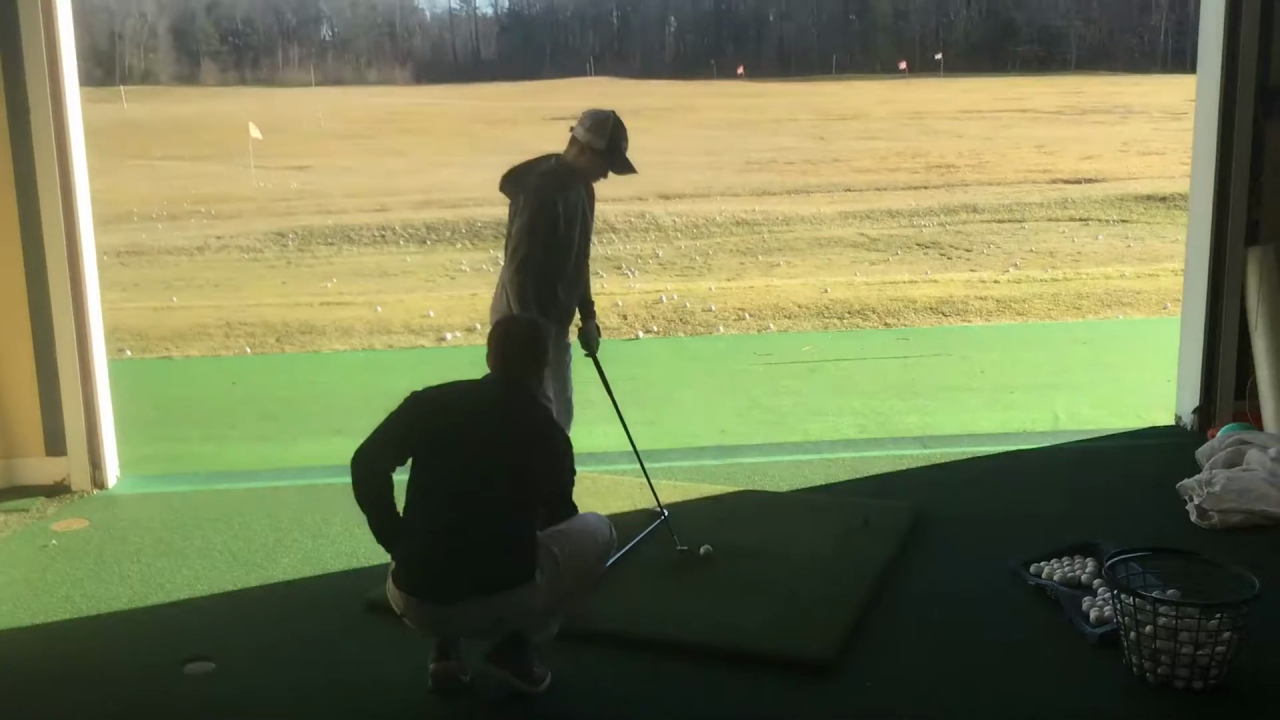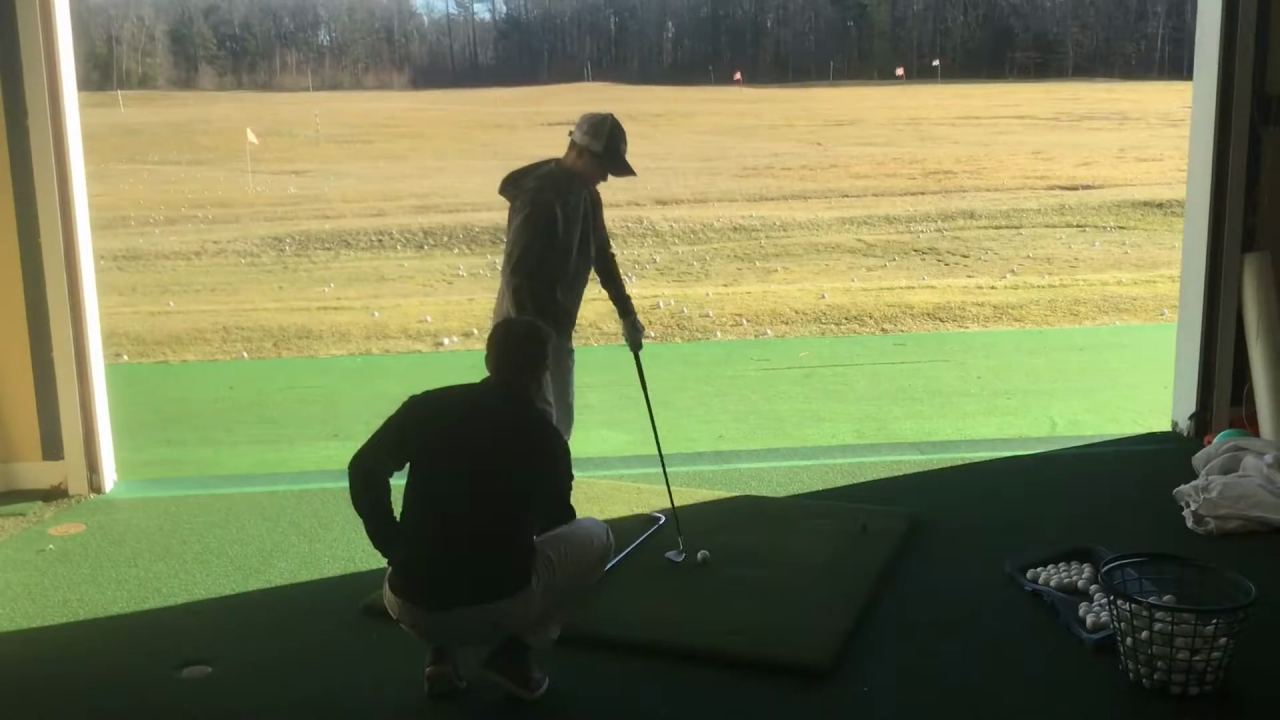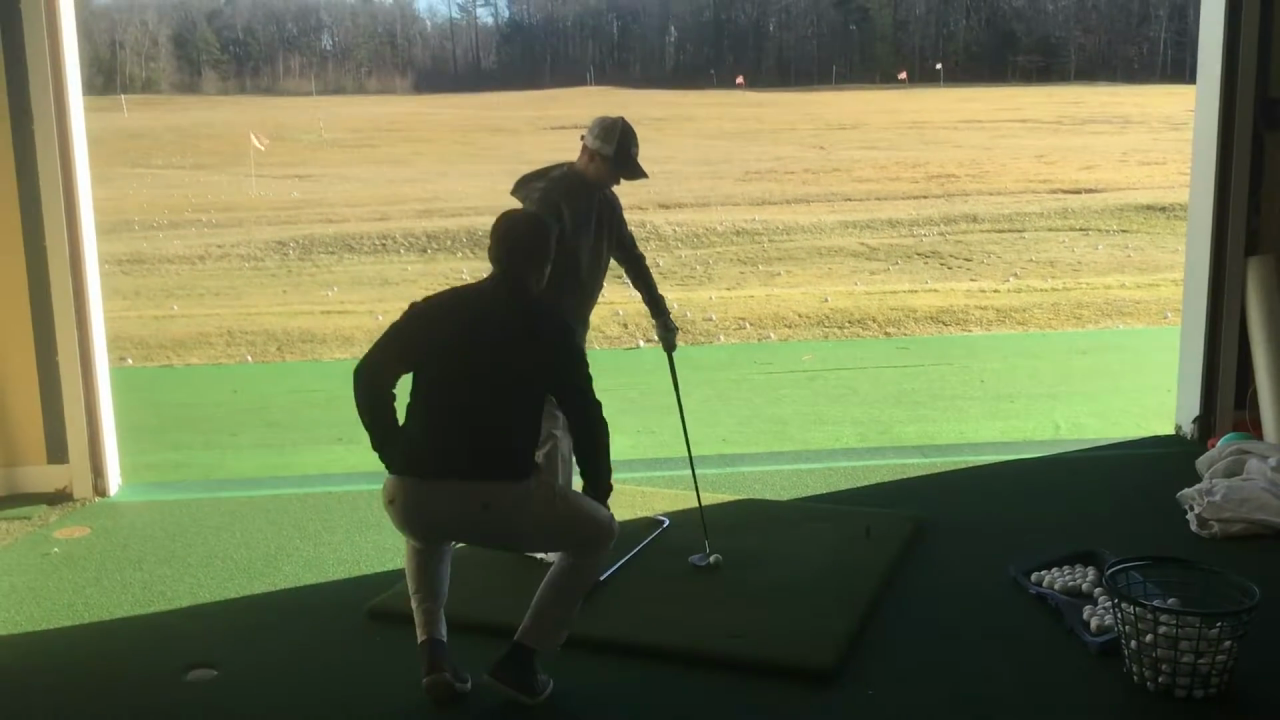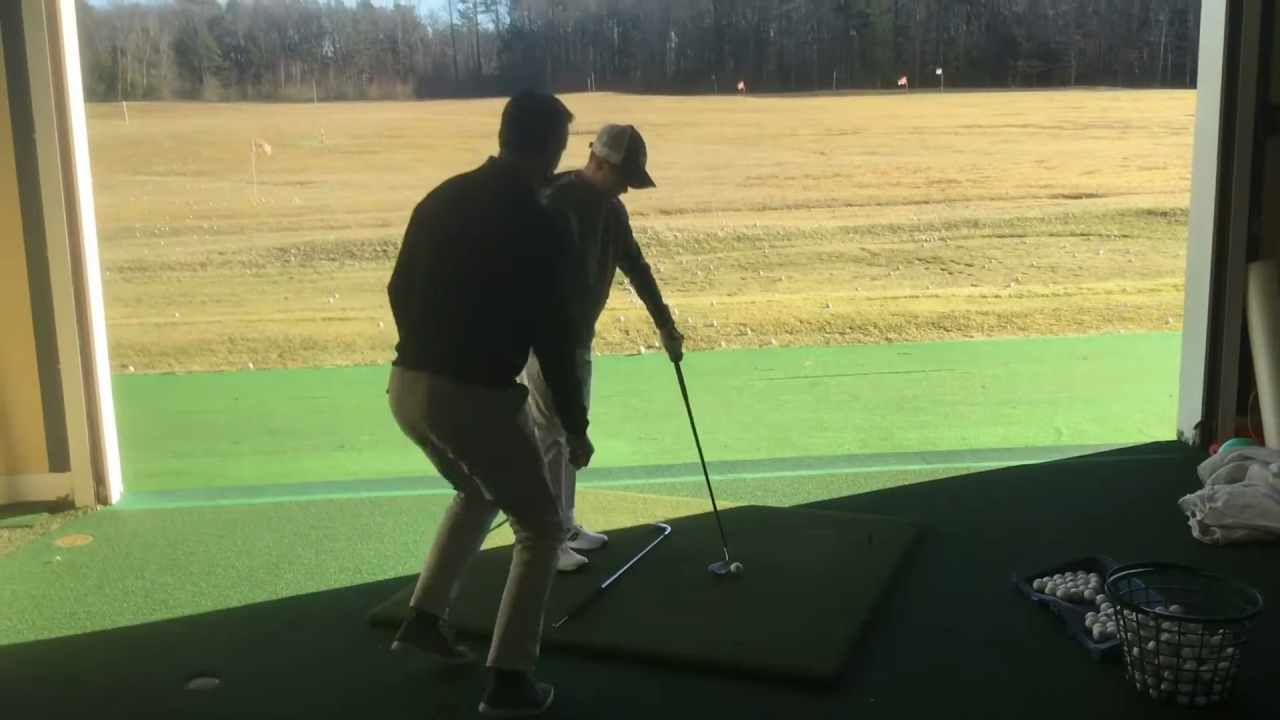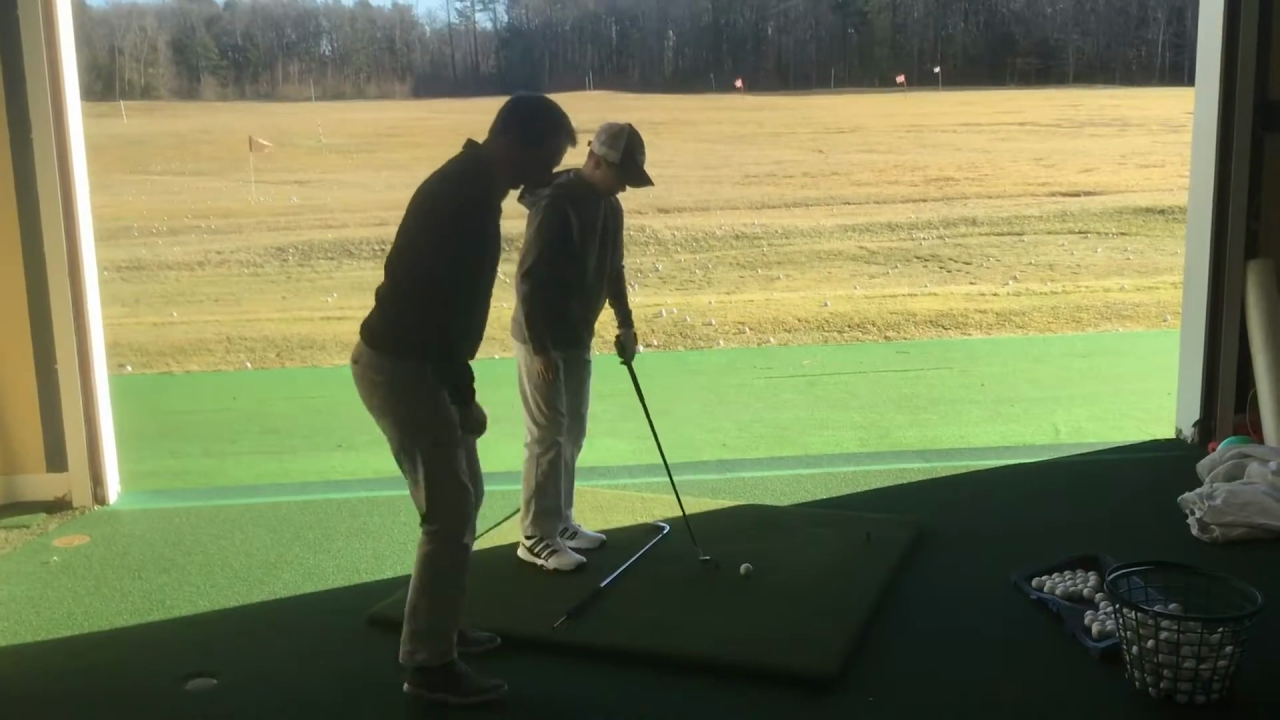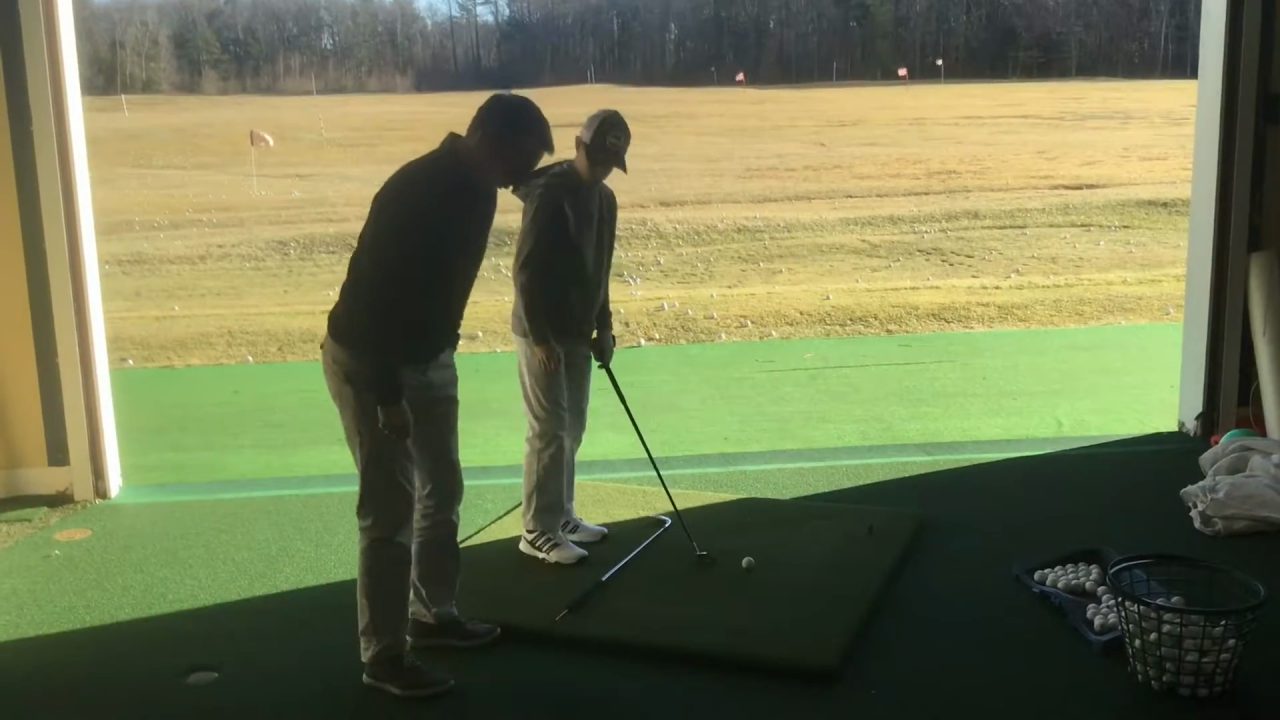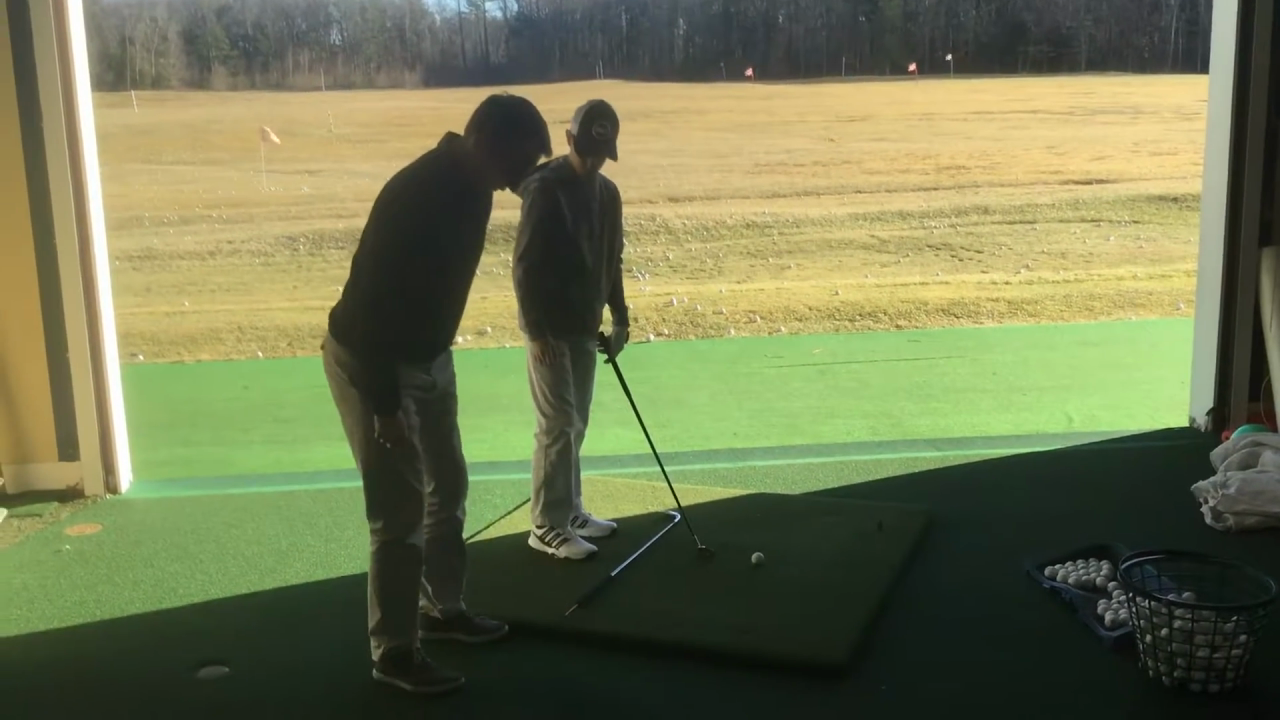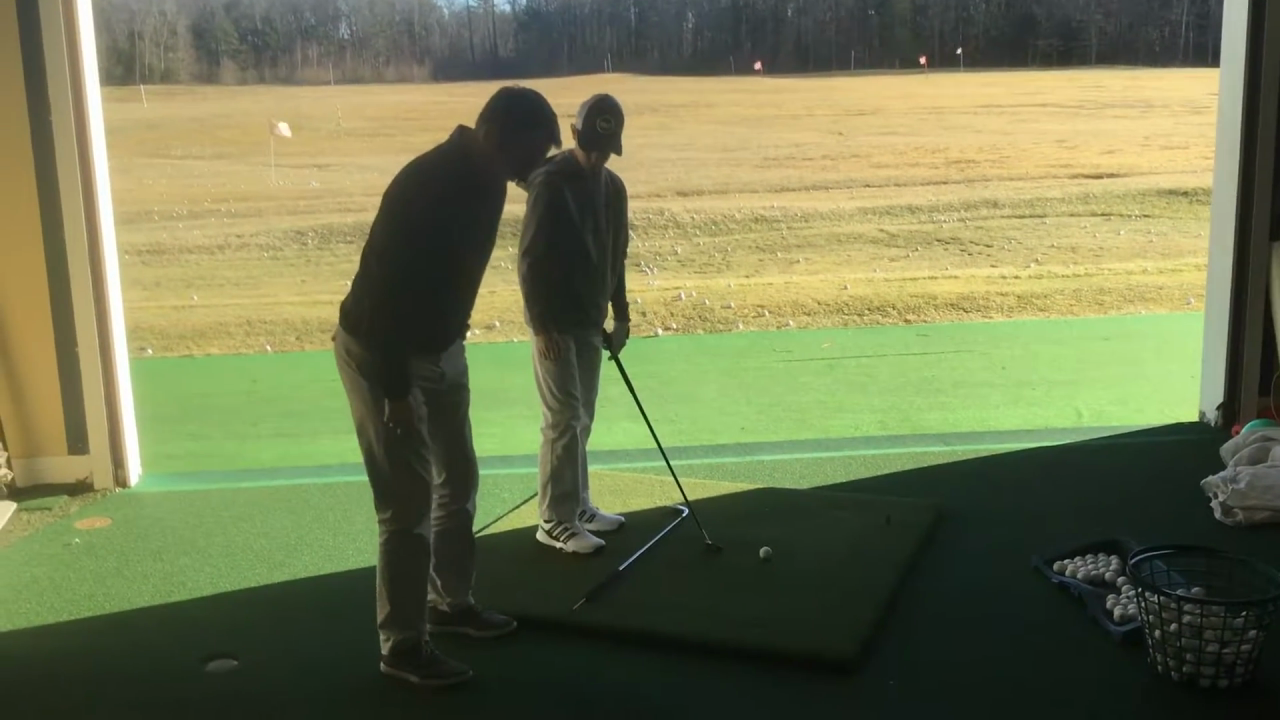
dt=0.4s
person 1, frame 1
left shoulder: (430, 403)
right shoulder: (547, 431)
left elbow: (367, 466)
right elbow: (559, 515)
left wrist: (398, 547)
left hip: (415, 603)
right hip: (504, 603)
right knee: (599, 531)
left ankle: (446, 647)
right ankle: (516, 645)
person 1, frame 2
left shoulder: (428, 408)
right shoulder: (545, 437)
left elbow: (364, 471)
right elbow: (557, 521)
left wrist: (395, 550)
left hip: (412, 607)
right hip: (499, 608)
right knee: (597, 536)
left ankle: (441, 652)
right ankle: (515, 650)
person 1, frame 3
left shoulder: (433, 310)
right shoulder: (552, 329)
left elbow: (369, 378)
right elbow: (585, 415)
left wrist: (396, 460)
right wrist: (598, 487)
left hip: (411, 497)
right hip: (499, 497)
left knee: (425, 529)
right knee: (597, 531)
left ankle: (434, 654)
right ankle: (521, 658)
person 1, frame 4
left shoulder: (440, 200)
right shoulder: (536, 226)
left elbow: (399, 288)
right elbow: (555, 333)
right wrist: (576, 425)
left hip: (408, 386)
right hip: (476, 396)
left knee: (478, 495)
right knee: (541, 527)
left ankle: (424, 620)
person 1, frame 5
left shoulder: (467, 185)
right shoulder: (461, 199)
right elbow: (436, 303)
left wrist: (457, 383)
right wrist: (462, 396)
left hip: (415, 357)
right hip: (402, 363)
left knee: (458, 495)
right knee: (449, 510)
left ankle: (439, 628)
right ankle: (428, 664)
person 1, frame 6
left shoulder: (476, 191)
right shoulder: (413, 192)
right elbow: (371, 294)
left wrist: (442, 350)
right wrist: (387, 395)
left hip: (430, 357)
right hip: (368, 361)
left knee: (442, 488)
right knee: (390, 508)
left ankle: (431, 614)
right ankle: (383, 654)
person 1, frame 7
left shoulder: (470, 189)
right shoulder: (416, 196)
right elbow: (374, 302)
right wrist: (384, 403)
left hip: (427, 356)
right hip: (371, 361)
left knee: (447, 486)
right knee: (400, 507)
left ankle: (441, 607)
right ankle: (393, 651)
person 1, frame 8
left shoulder: (484, 183)
right shoulder: (425, 187)
right elbow: (384, 289)
right wrist: (395, 389)
left hip: (440, 348)
right hip: (382, 352)
left knee: (457, 479)
right knee: (409, 499)
left ankle: (450, 602)
right ankle: (401, 644)
person 2, frame 1
left shoulder: (581, 189)
right shoulder: (539, 192)
right elbow: (518, 270)
left wrist: (588, 316)
left hip: (554, 323)
left knee: (560, 415)
person 2, frame 2
left shoulder: (586, 196)
right shoulder: (537, 197)
left elbow: (603, 257)
right elbow: (515, 274)
left wrist: (627, 313)
left hip: (558, 328)
left knee: (560, 421)
person 2, frame 3
left shoulder: (604, 199)
right shoulder: (548, 197)
left elbow: (631, 257)
left wrist: (660, 310)
left hip: (572, 327)
left knee: (570, 422)
right knee: (546, 425)
person 2, frame 4
left shoulder: (611, 209)
right shoulder: (555, 205)
left elbow: (635, 266)
left wrist: (664, 322)
left hip: (578, 337)
left knee: (574, 434)
right knee: (550, 436)
left ankle: (562, 523)
person 2, frame 5
left shoulder: (608, 208)
right shoulder: (554, 205)
left elbow: (612, 269)
right elbow: (529, 280)
left wrist: (625, 324)
right wrist: (540, 347)
left hip: (577, 338)
right hip: (543, 340)
left knee: (571, 434)
right knee: (548, 436)
left ankle: (560, 522)
right ankle: (536, 537)
person 2, frame 6
left shoulder: (604, 198)
right shoulder: (548, 196)
right elbow: (527, 271)
left wrist: (603, 326)
right wrist: (541, 338)
left hip: (577, 332)
right hip: (542, 333)
left knee: (572, 428)
right knee: (549, 430)
left ankle: (561, 516)
right ankle: (538, 531)
person 2, frame 7
left shoulder: (607, 193)
right shoulder: (544, 191)
right elbow: (525, 266)
left wrist: (619, 317)
right wrist: (536, 331)
left hip: (585, 327)
right hip: (549, 328)
left knee: (575, 424)
right knee: (556, 425)
left ankle: (570, 511)
right ankle: (547, 526)
person 2, frame 8
left shoulder: (613, 187)
right shoulder: (550, 185)
right elbow: (531, 261)
left wrist: (620, 313)
right wrist: (540, 325)
left hip: (591, 320)
right hip: (556, 322)
left knee: (582, 418)
right knee: (563, 419)
left ankle: (577, 505)
right ankle: (555, 520)
